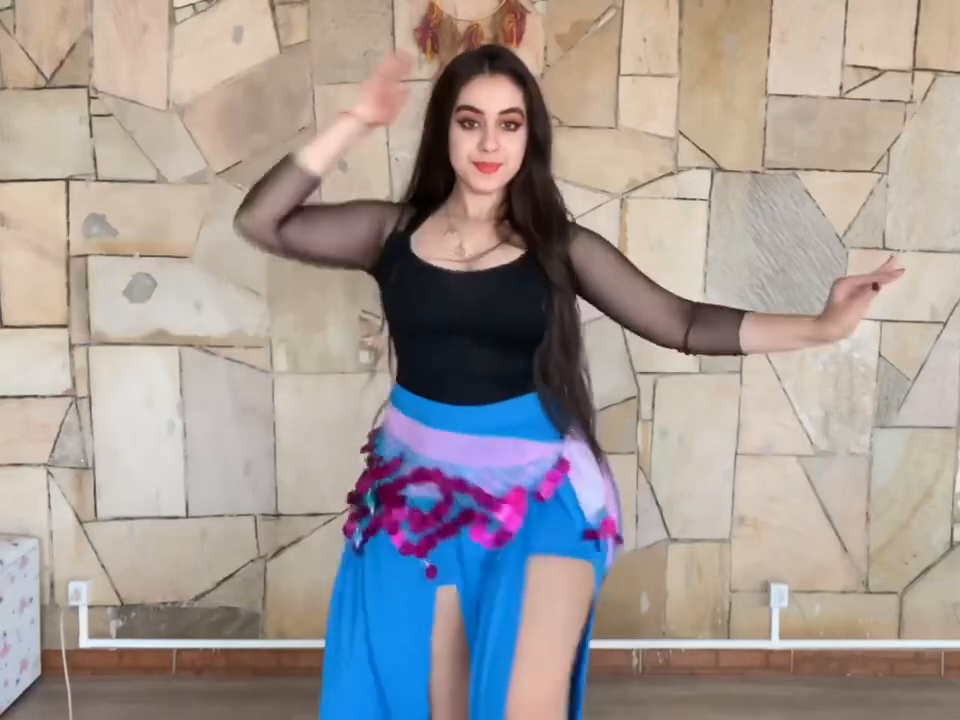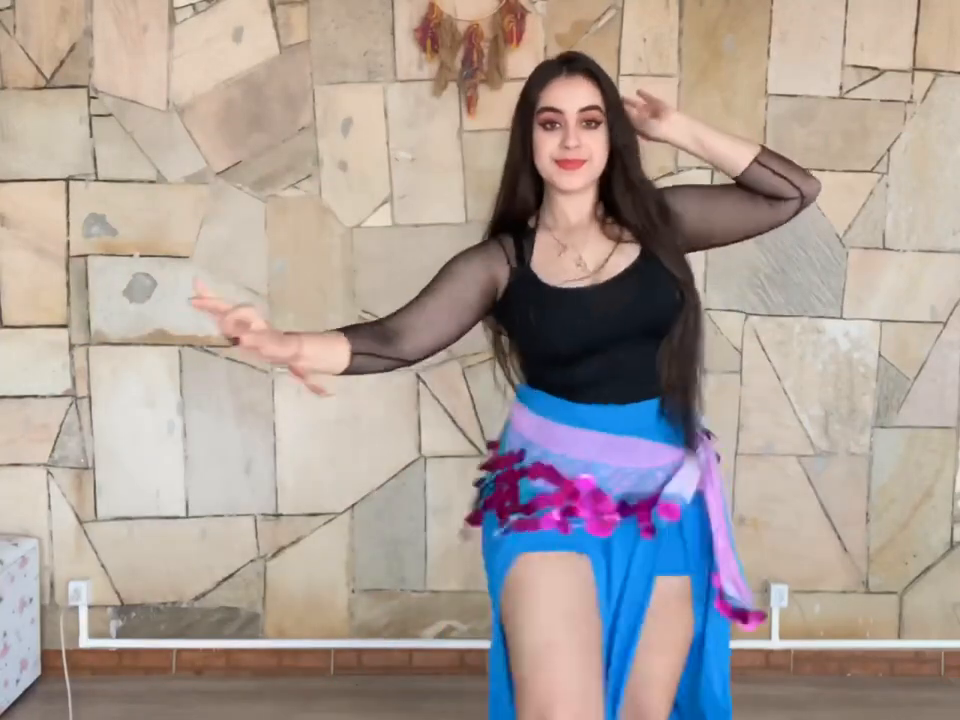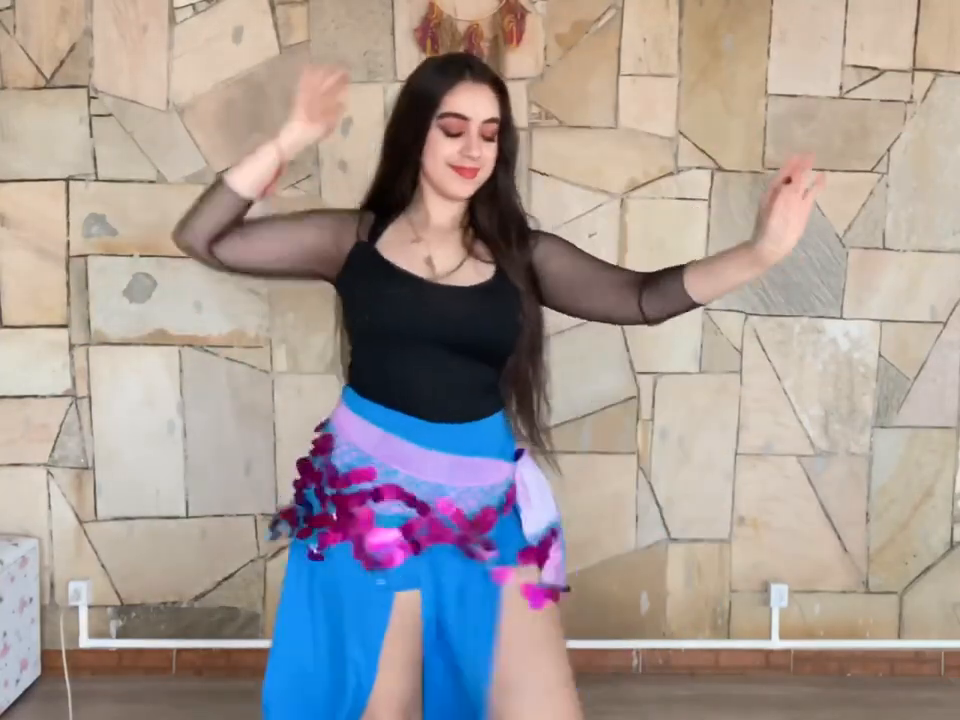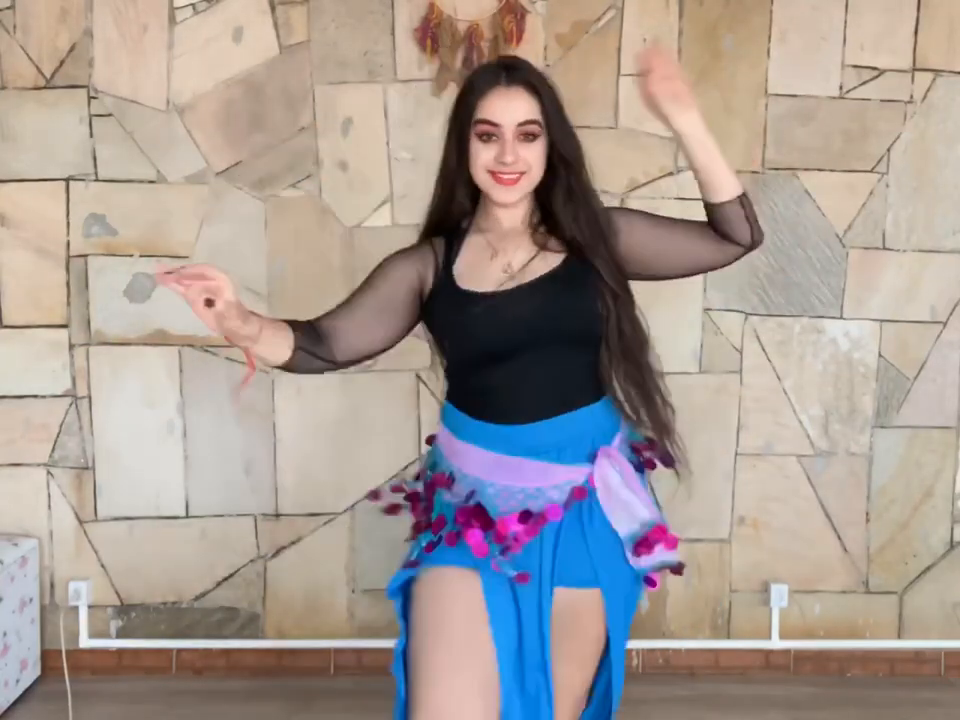
dt=1s
person 1, frame 1
left shoulder: (558, 245)
right shoulder: (392, 232)
left elbow: (682, 322)
right elbow: (259, 221)
left wrist: (817, 327)
right wrist: (359, 121)
left hip: (538, 500)
right hip: (419, 501)
person 1, frame 2
left shoulder: (656, 223)
right shoulder: (502, 261)
left elbow: (797, 191)
right elbow: (397, 339)
left wrist: (681, 130)
right wrist: (284, 346)
left hip: (665, 500)
right hip: (552, 499)
person 1, frame 3
left shoulder: (522, 254)
right shoulder: (353, 237)
left elbow: (640, 297)
right elbow: (202, 238)
left wrist: (757, 254)
right wrist: (293, 139)
left hip: (487, 511)
right hip: (369, 506)
person 1, frame 4
left shoulder: (595, 237)
right shoulder: (429, 264)
left elbow: (736, 237)
right elbow: (327, 344)
left wrist: (683, 120)
right wrist: (242, 324)
left hip: (586, 509)
right hip: (471, 511)
